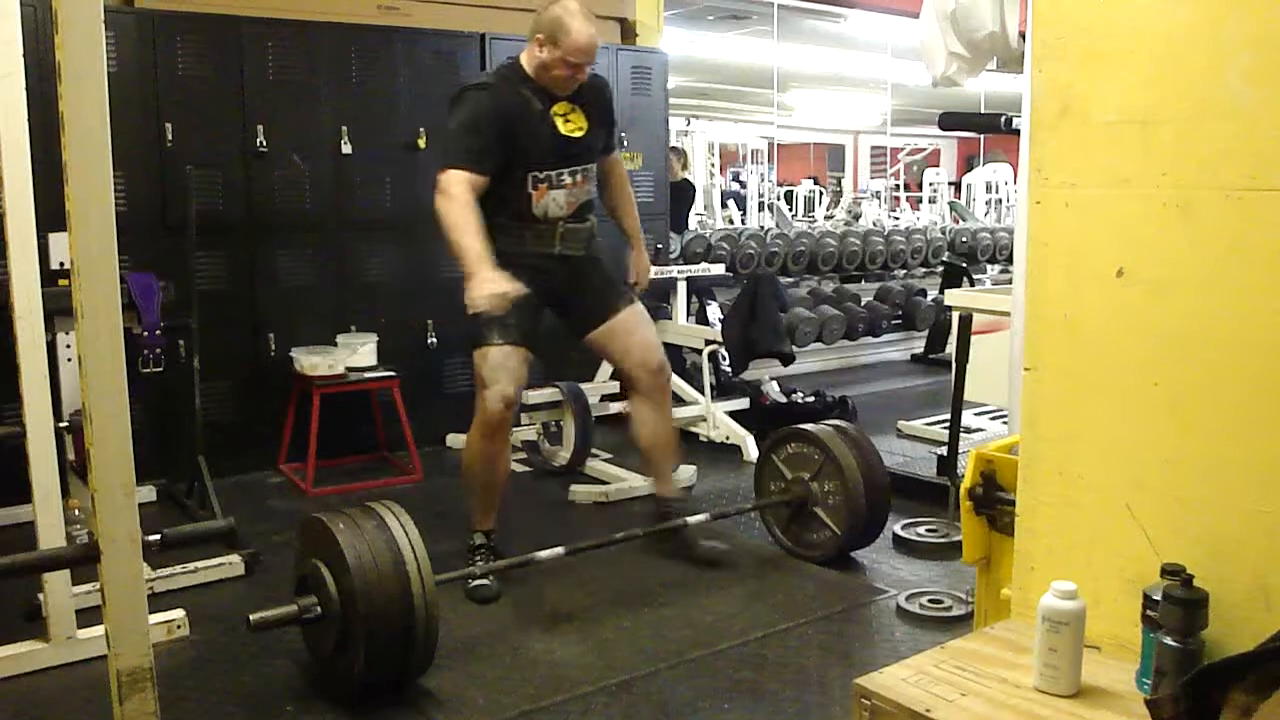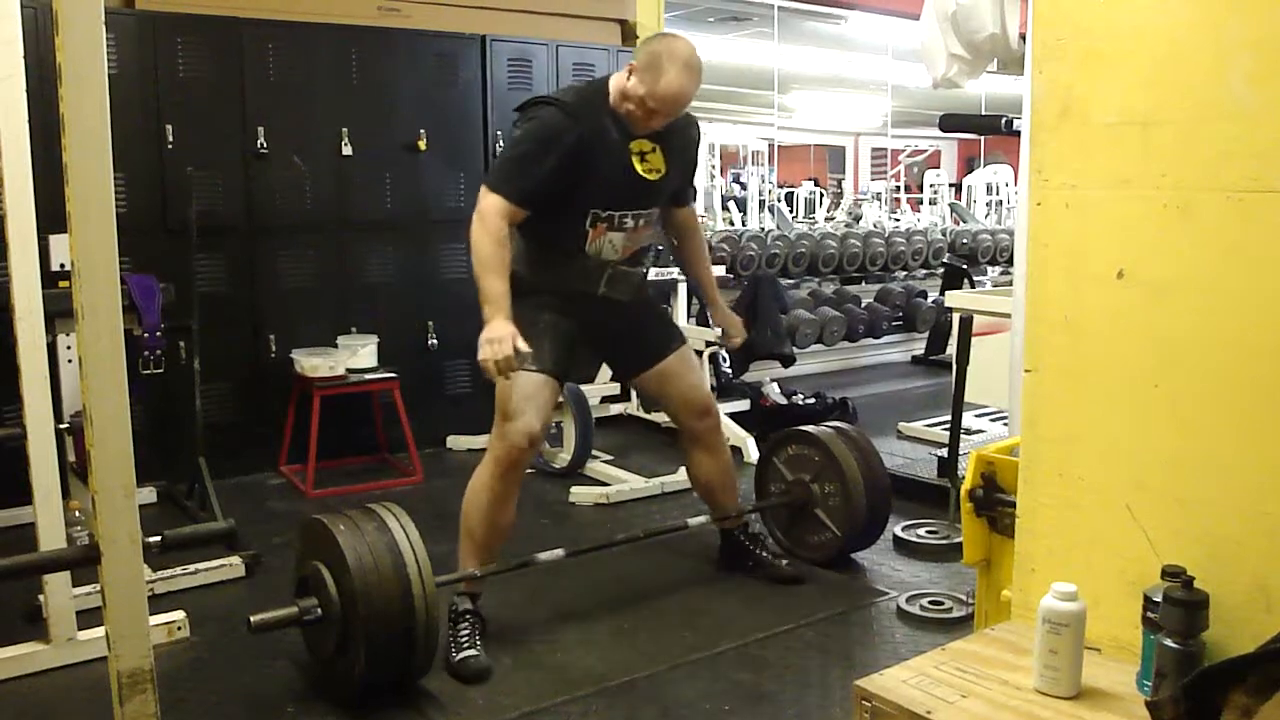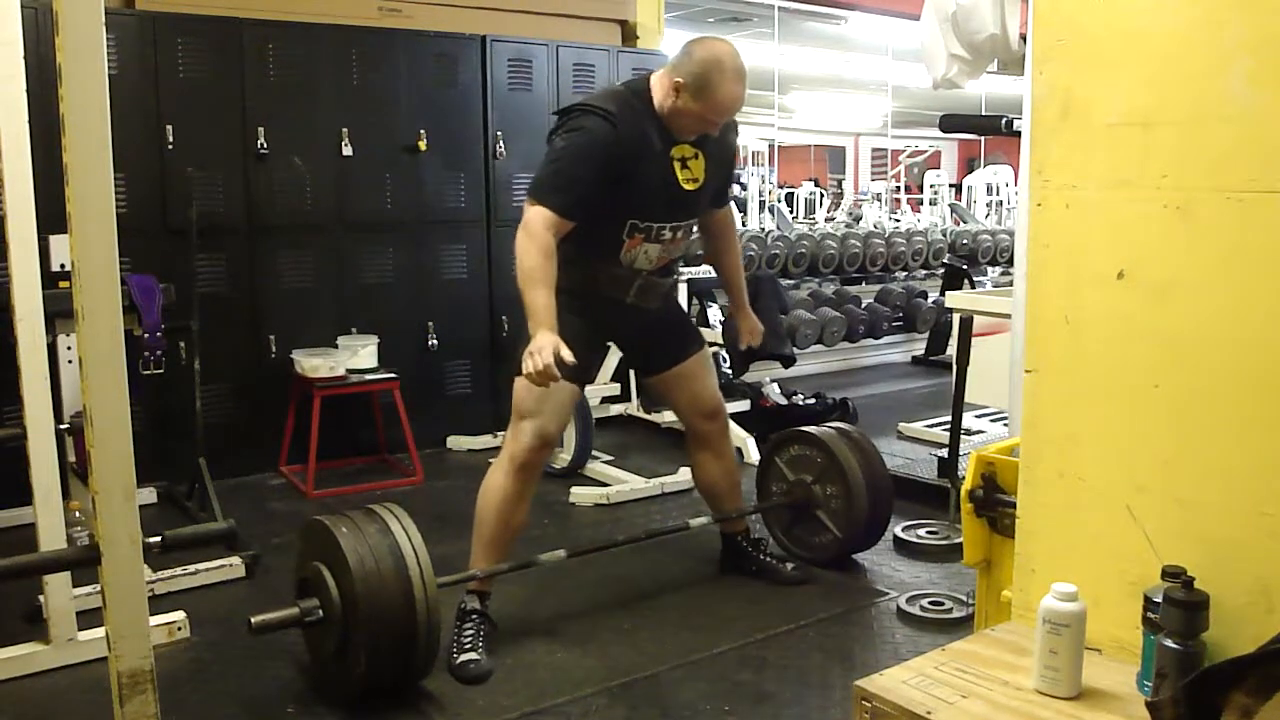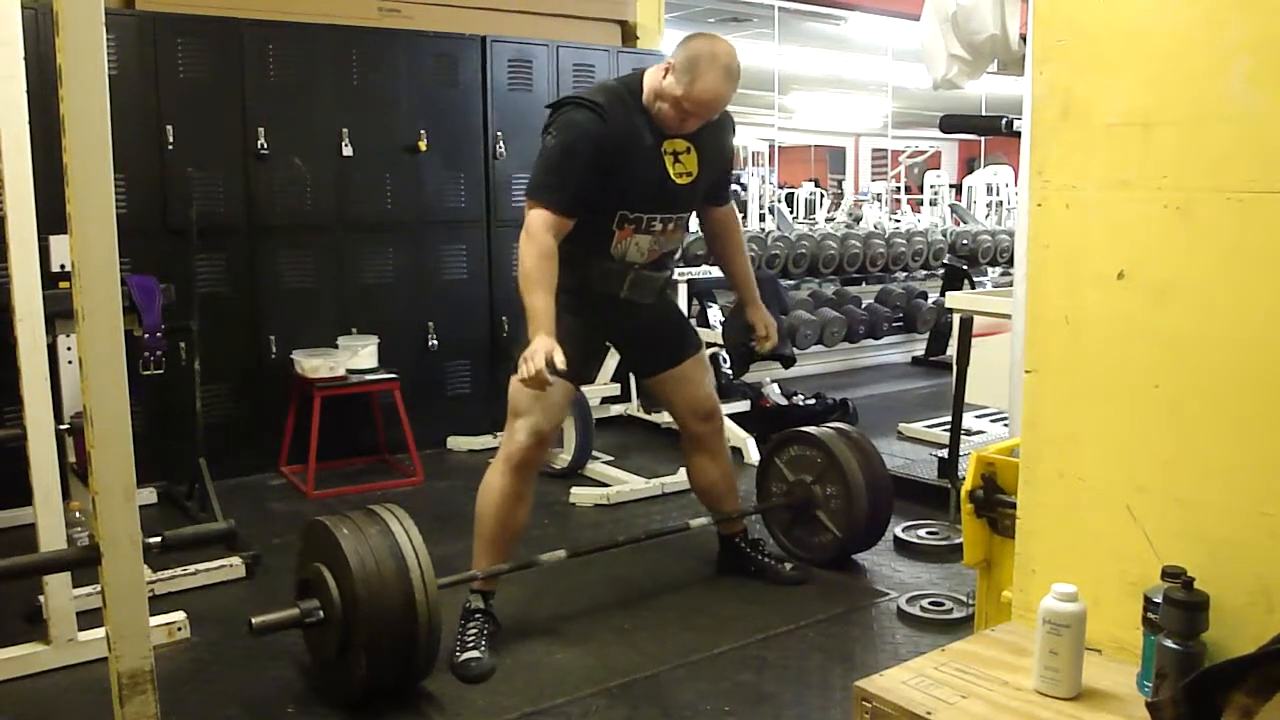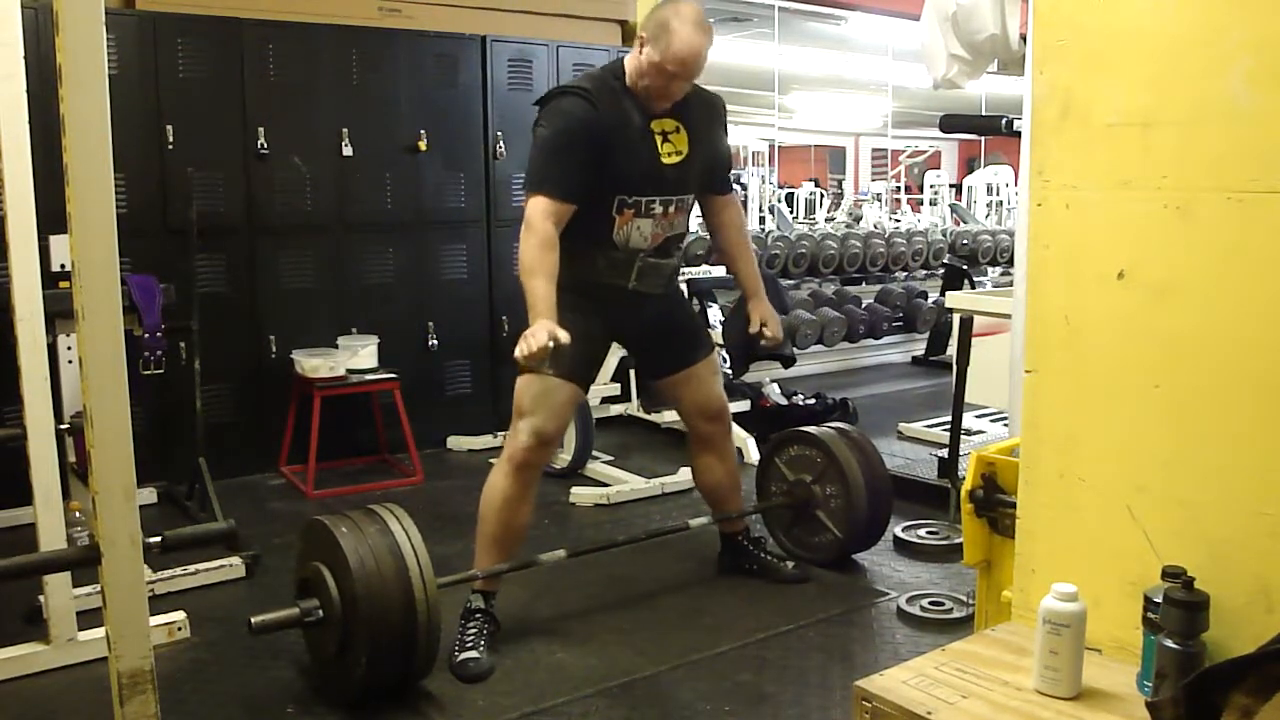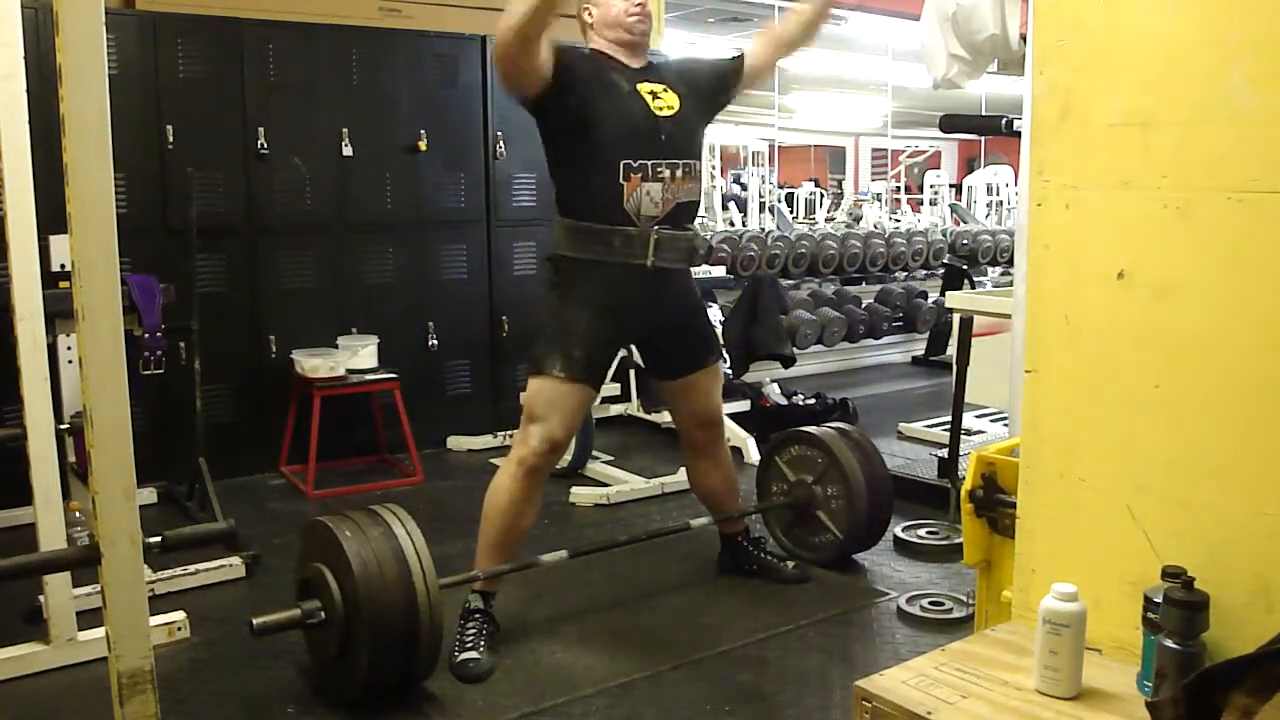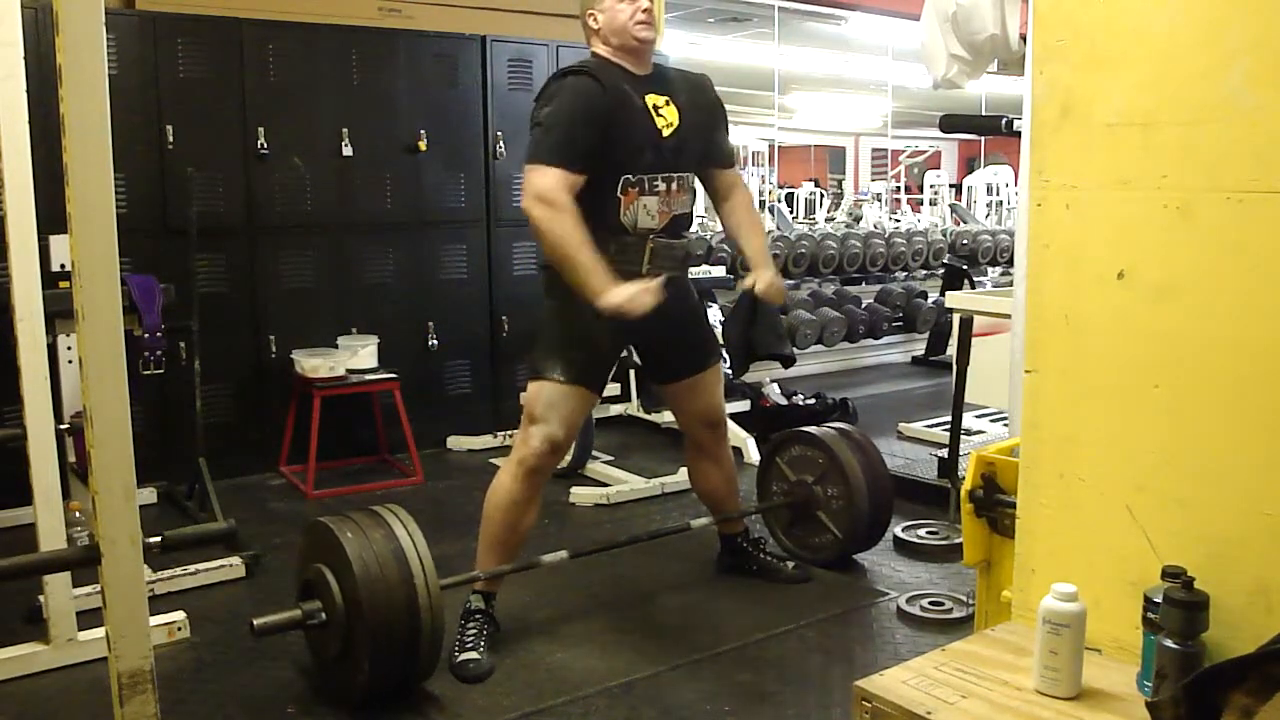
dt=0.7s
person 1, frame 1
left shoulder: (592, 91)
right shoulder: (488, 103)
left elbow: (609, 166)
right elbow: (454, 191)
left wrist: (635, 242)
right wrist: (482, 270)
left hip: (580, 259)
right hip: (507, 270)
left knee: (652, 371)
right knee: (497, 405)
left ankle: (669, 513)
right ankle: (482, 545)
person 1, frame 2
left shoulder: (679, 134)
right shoulder: (560, 123)
left elbow: (680, 218)
right elbow: (491, 215)
left wrist: (715, 302)
right wrist: (497, 317)
left hip: (626, 295)
right hip: (548, 298)
left knee: (701, 412)
right knee: (515, 442)
left ankle: (738, 539)
right ankle: (464, 608)
person 1, frame 3
left shoulder: (717, 133)
right shoulder: (601, 128)
left elbow: (716, 218)
right elbow: (538, 227)
left wrist: (740, 305)
right wrist: (544, 331)
left hip: (652, 295)
right hip: (575, 295)
left knee: (709, 415)
right knee: (529, 443)
left ankle: (738, 542)
right ankle: (473, 610)
person 1, frame 4
left shoulder: (714, 130)
right shoulder: (591, 121)
left elbow: (719, 215)
right elbow: (541, 230)
left wrist: (752, 302)
right wrist: (541, 334)
left hip: (647, 294)
right hip: (574, 295)
left knee: (705, 417)
right knee: (525, 442)
left ankle: (736, 543)
right ankle: (478, 609)
person 1, frame 5
left shoulder: (704, 112)
right shoulder: (580, 111)
left elbow: (723, 207)
right elbow: (542, 220)
left wrist: (757, 296)
right wrist: (542, 319)
left hip: (657, 290)
right hip: (581, 293)
left knee: (712, 418)
right knee: (529, 442)
left ankle: (739, 544)
right ankle: (478, 606)
person 1, frame 6
left shoulder: (689, 80)
right shoulder: (575, 74)
right elbow: (511, 55)
left hip: (670, 281)
right hip: (593, 283)
left knee: (706, 426)
right knee: (538, 445)
left ankle: (737, 544)
right ankle: (478, 607)
person 1, frame 7
left shoulder: (694, 92)
right shoulder: (580, 92)
left elbow: (728, 187)
right elbow: (542, 198)
left wrist: (760, 263)
right wrist: (606, 289)
left hip: (668, 286)
right hip: (592, 297)
left knee: (710, 427)
right knee: (539, 448)
left ankle: (738, 545)
right ankle: (478, 607)
